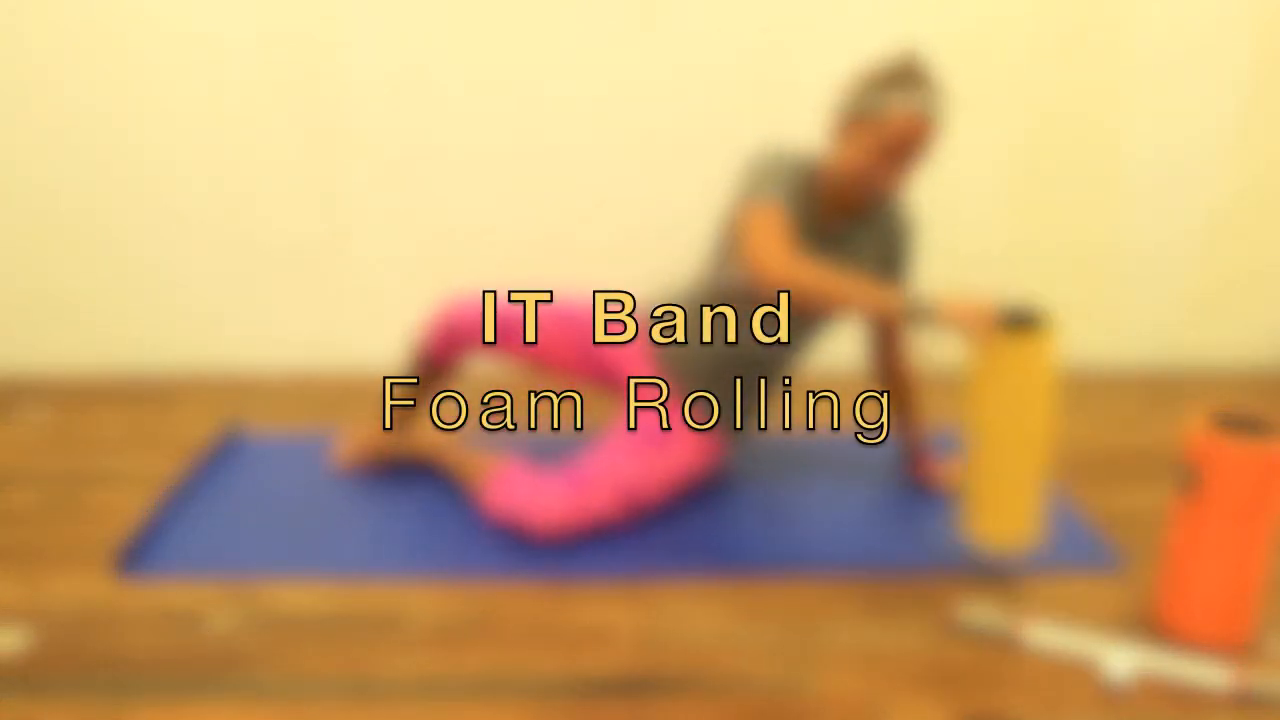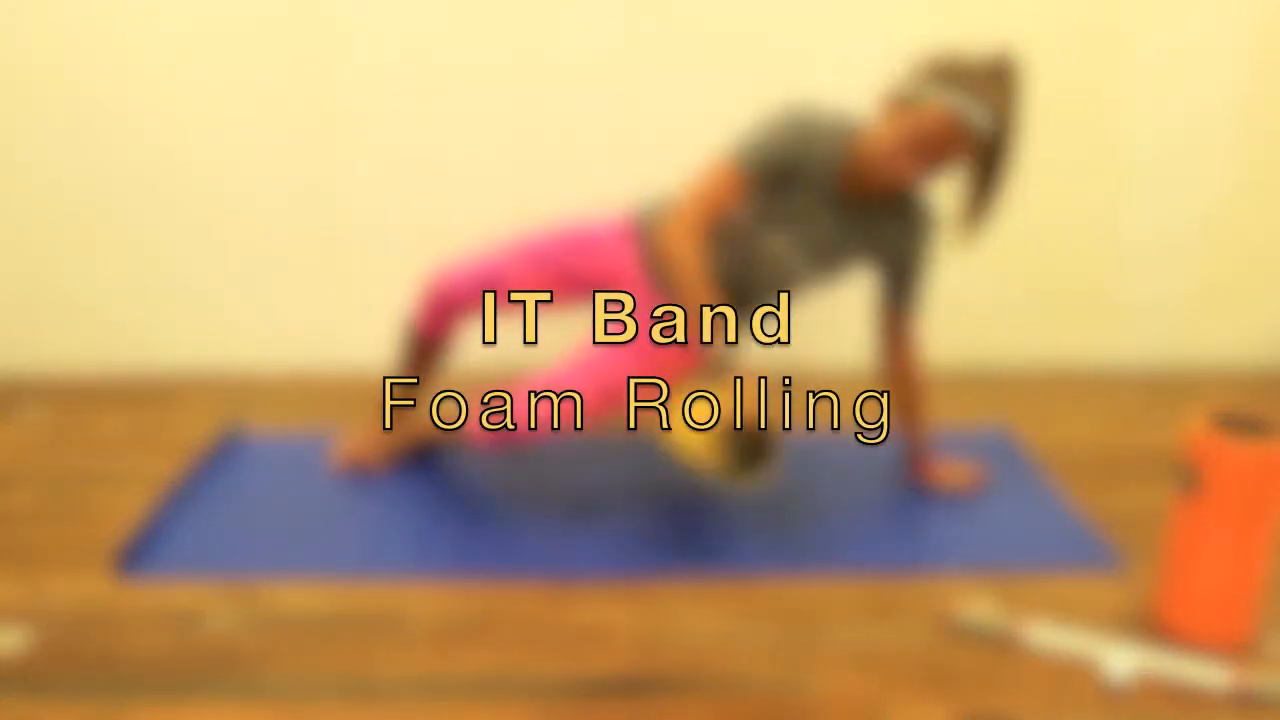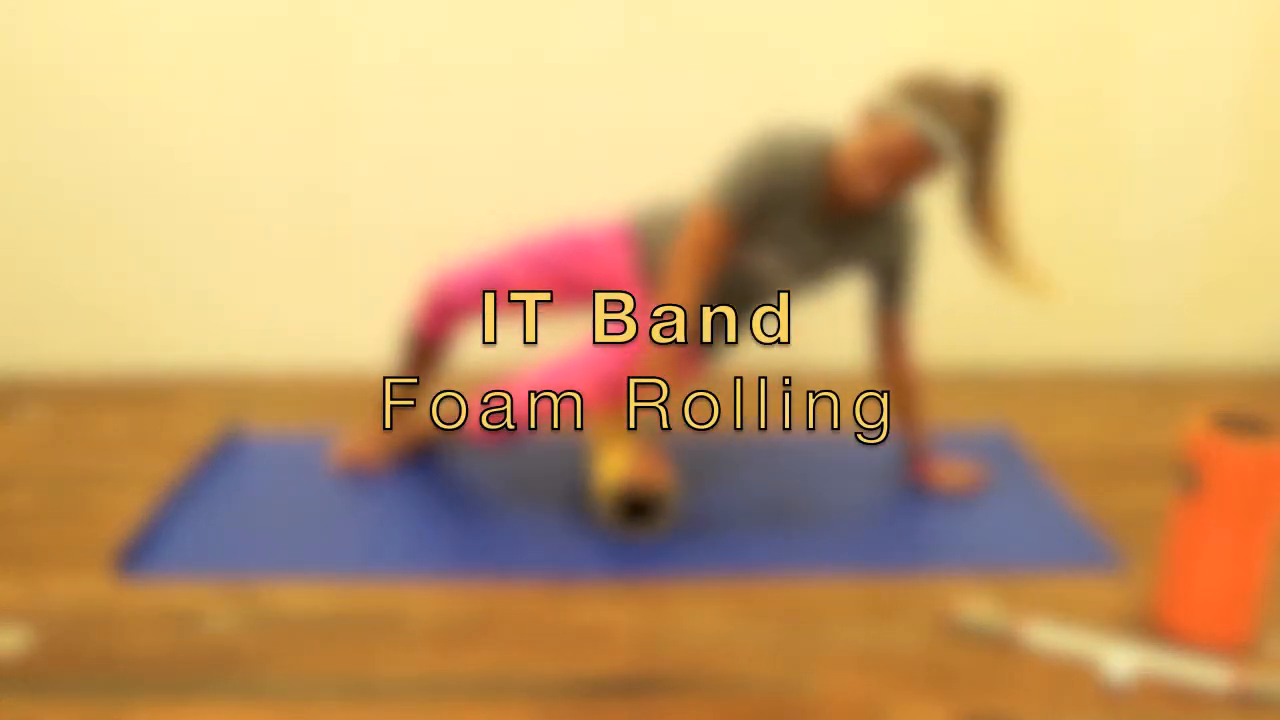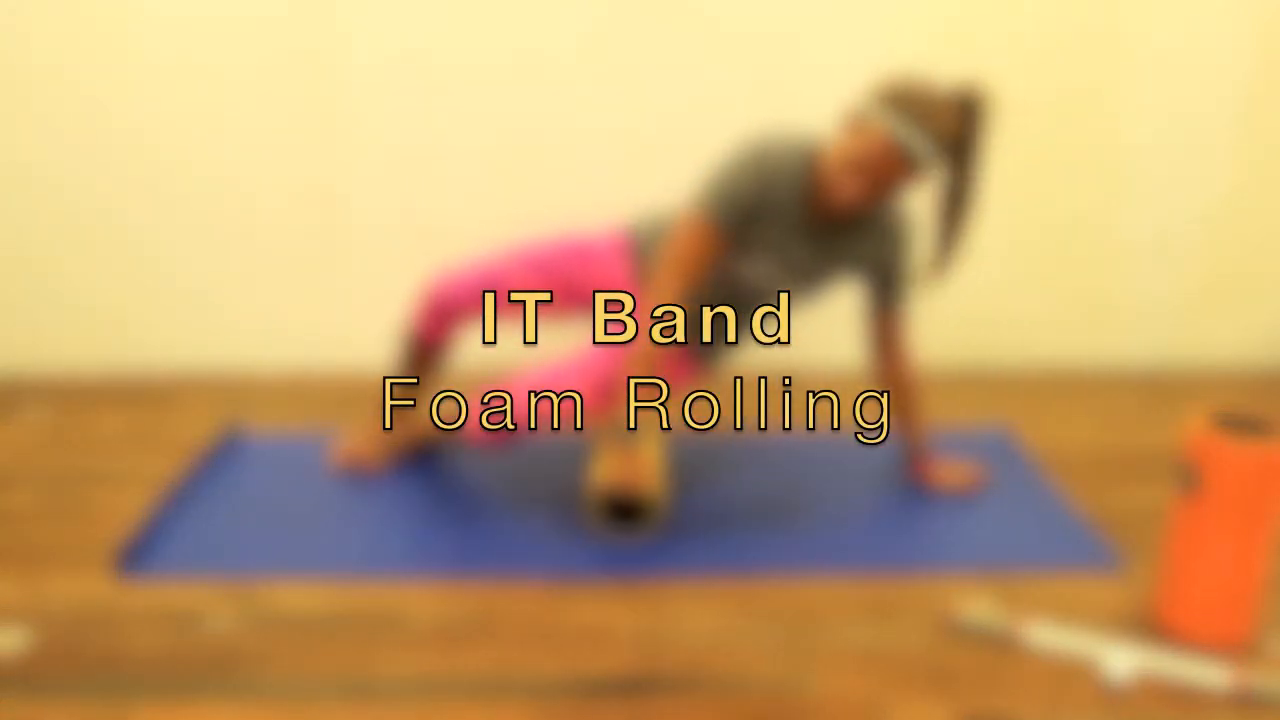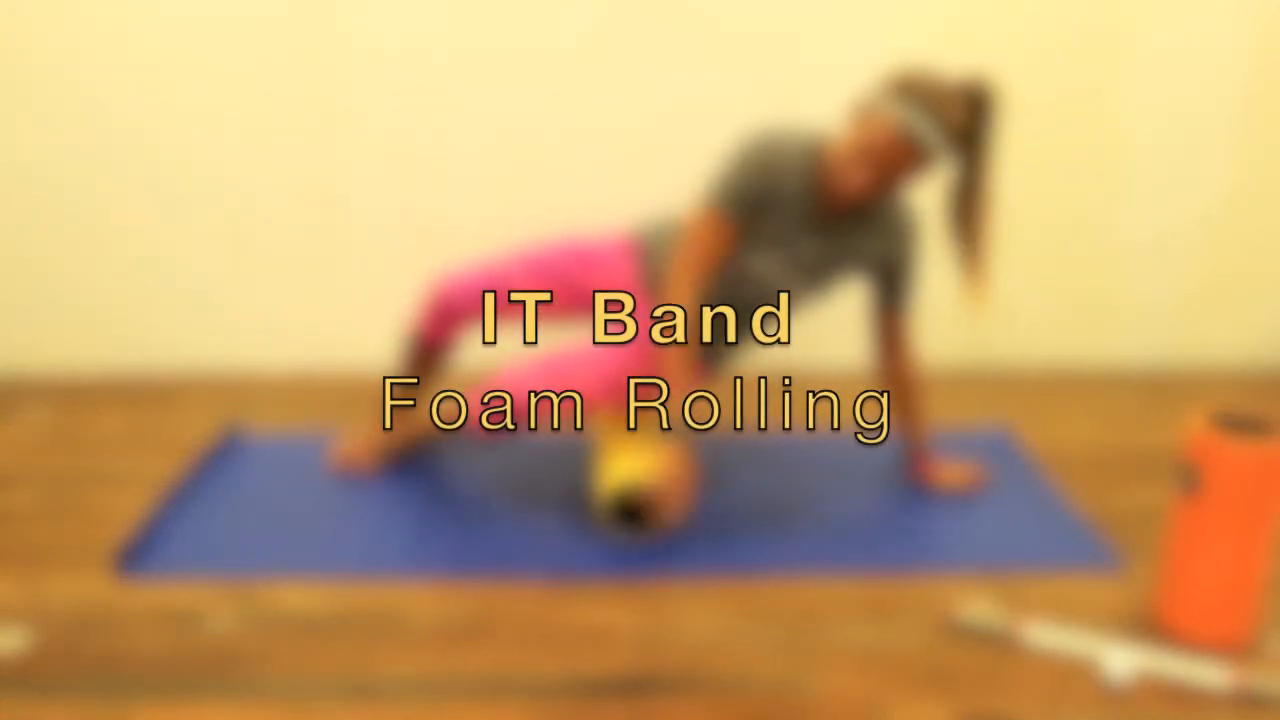
dt=0.4s
person 1, frame 1
left shoulder: (887, 230)
right shoulder: (780, 173)
left elbow: (890, 354)
right elbow: (774, 270)
left wrist: (920, 459)
right wrist: (926, 306)
left hip: (694, 422)
right hip: (646, 343)
left knee: (536, 514)
right knee: (458, 322)
left ankle: (426, 445)
right ankle: (401, 426)
person 1, frame 2
left shoulder: (904, 224)
right shoulder: (803, 134)
left elbow: (899, 346)
right elbow: (682, 226)
left wrist: (920, 458)
left hip: (676, 330)
right hip: (636, 255)
left knee: (517, 414)
right knee: (451, 291)
left ankle: (415, 432)
right ankle: (399, 408)
person 1, frame 3
left shoulder: (889, 233)
right shoulder: (776, 158)
left elbow: (891, 350)
right elbow: (680, 291)
left wrist: (920, 459)
right wrist: (644, 433)
right hip: (626, 254)
left knee: (512, 410)
right knee: (447, 296)
left ankle: (415, 432)
right ankle: (398, 413)
person 1, frame 4
left shoulder: (879, 237)
right shoulder: (764, 167)
left elbow: (890, 351)
right elbow: (661, 295)
left wrist: (921, 459)
right wrist: (624, 432)
left hip: (685, 343)
right hip: (629, 263)
left knee: (506, 414)
right knee: (448, 296)
left ankle: (413, 433)
right ankle: (396, 413)
person 1, frame 5
left shoulder: (888, 234)
right shoulder: (770, 159)
left elbow: (894, 350)
right elbow: (682, 287)
left wrist: (920, 458)
left hip: (686, 339)
right hip: (638, 267)
left knee: (501, 401)
right knee: (453, 298)
left ankle: (407, 435)
right ankle: (398, 417)
